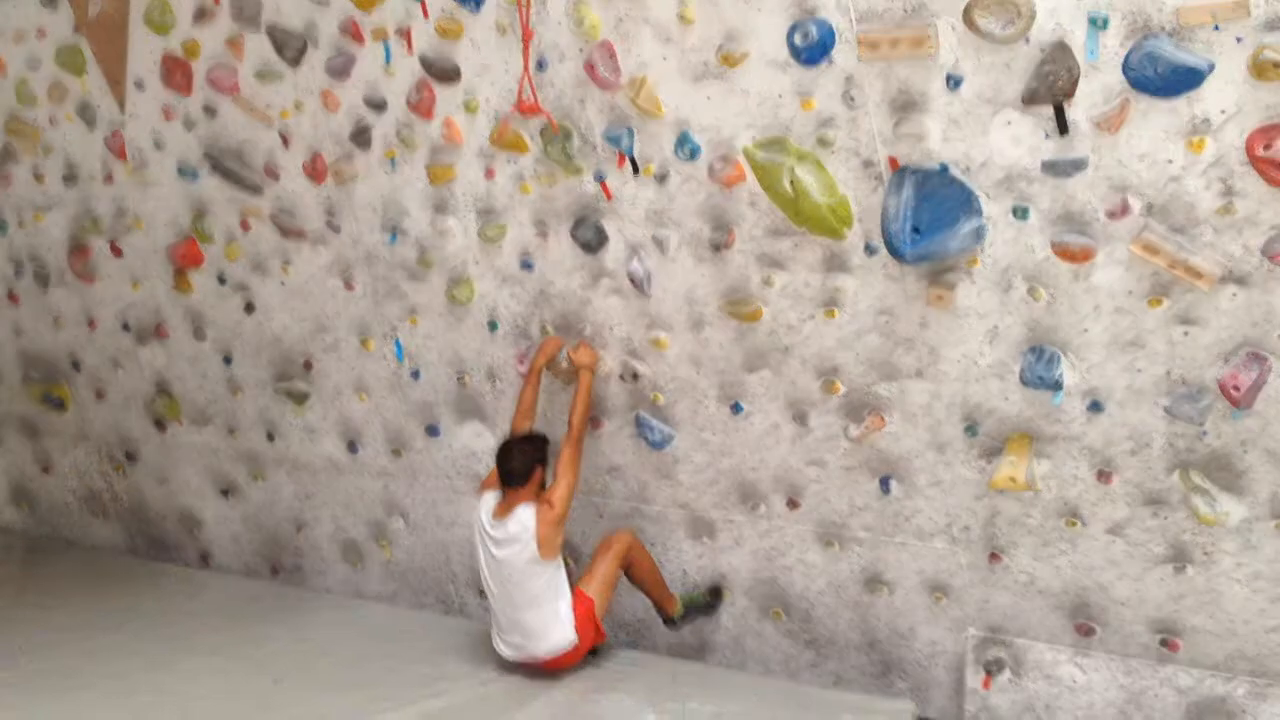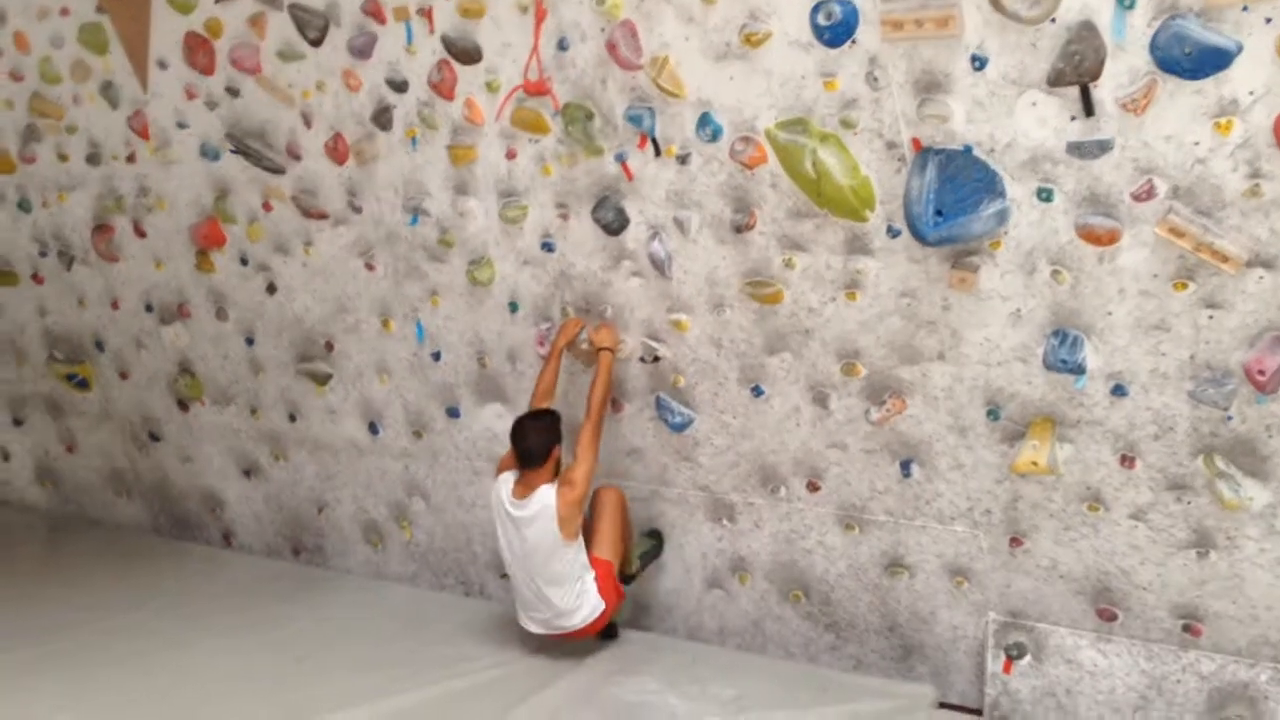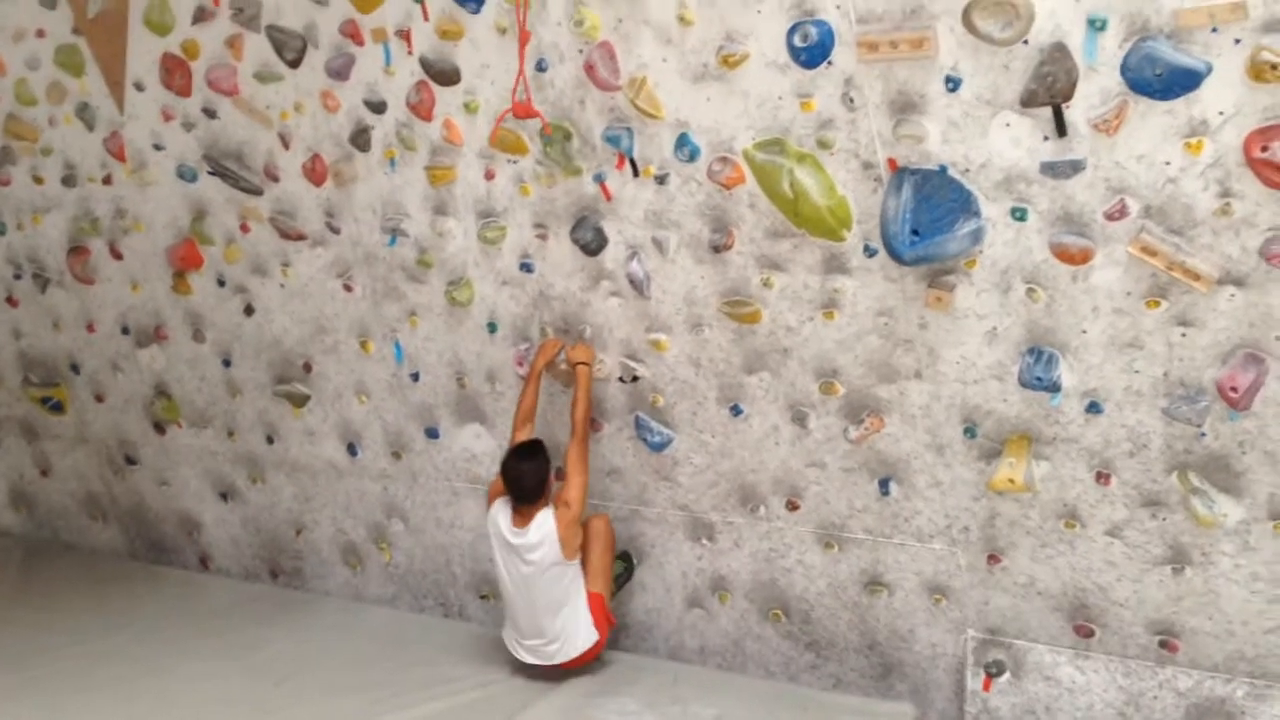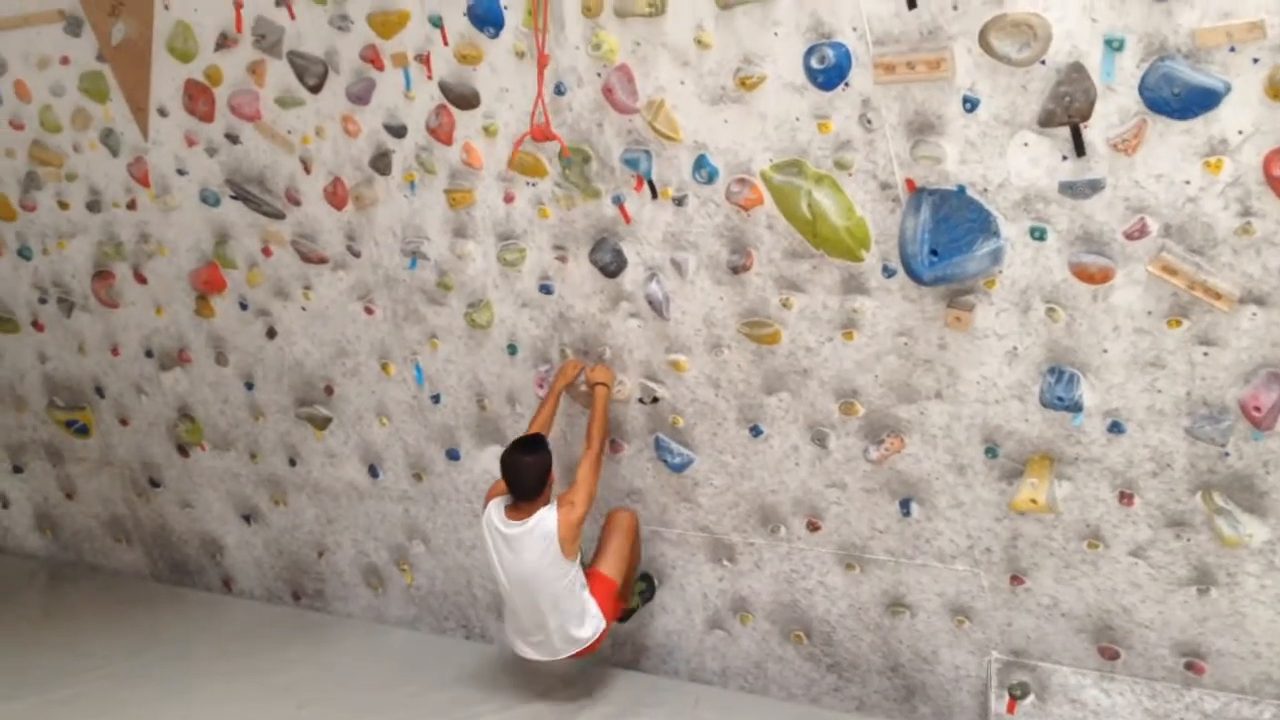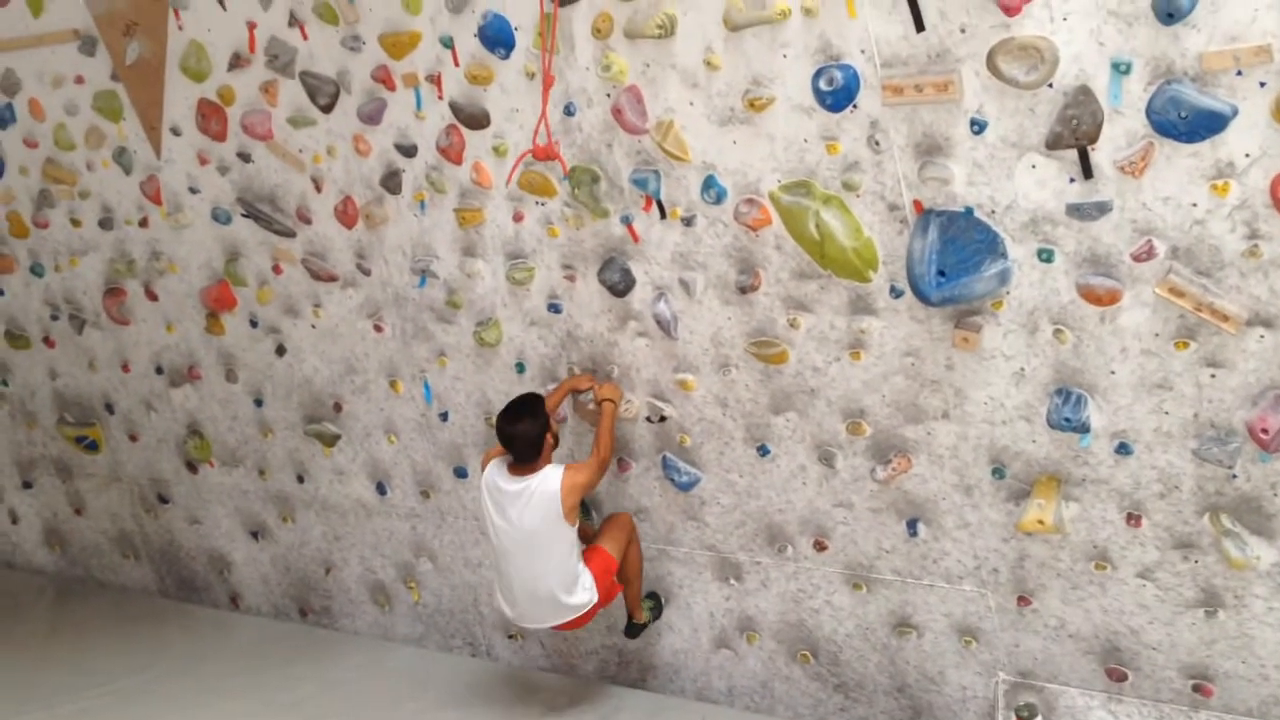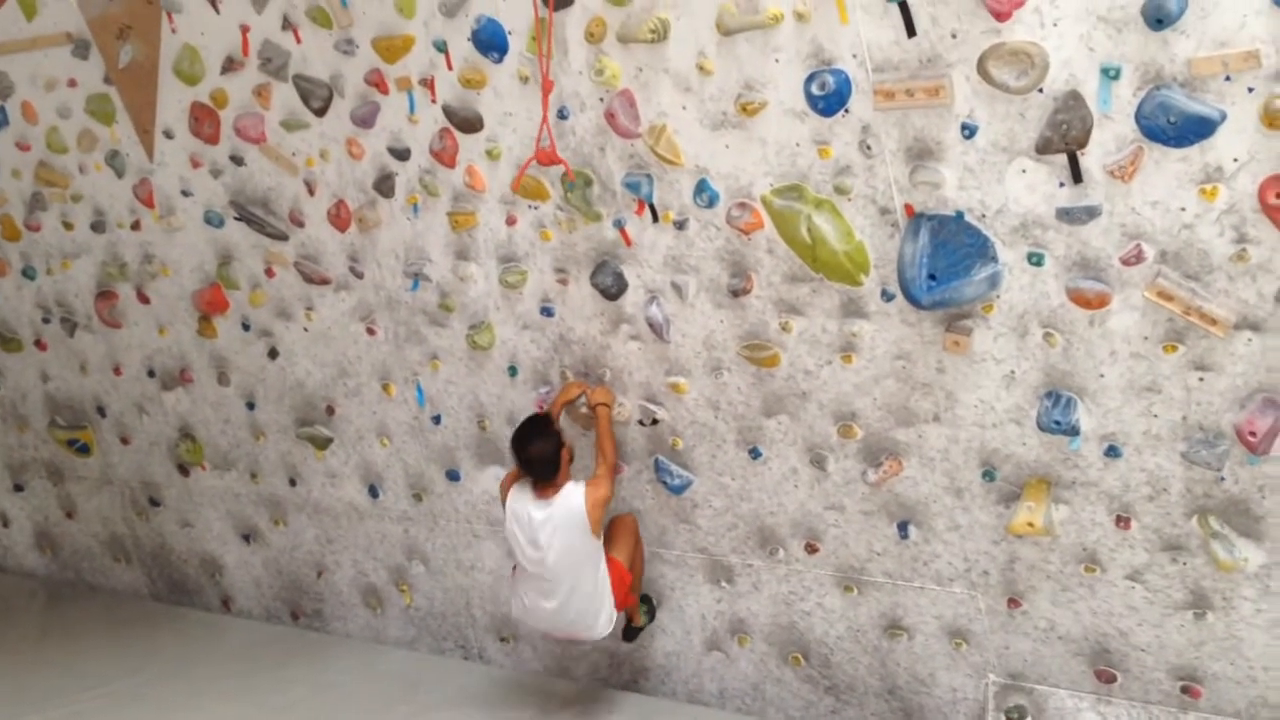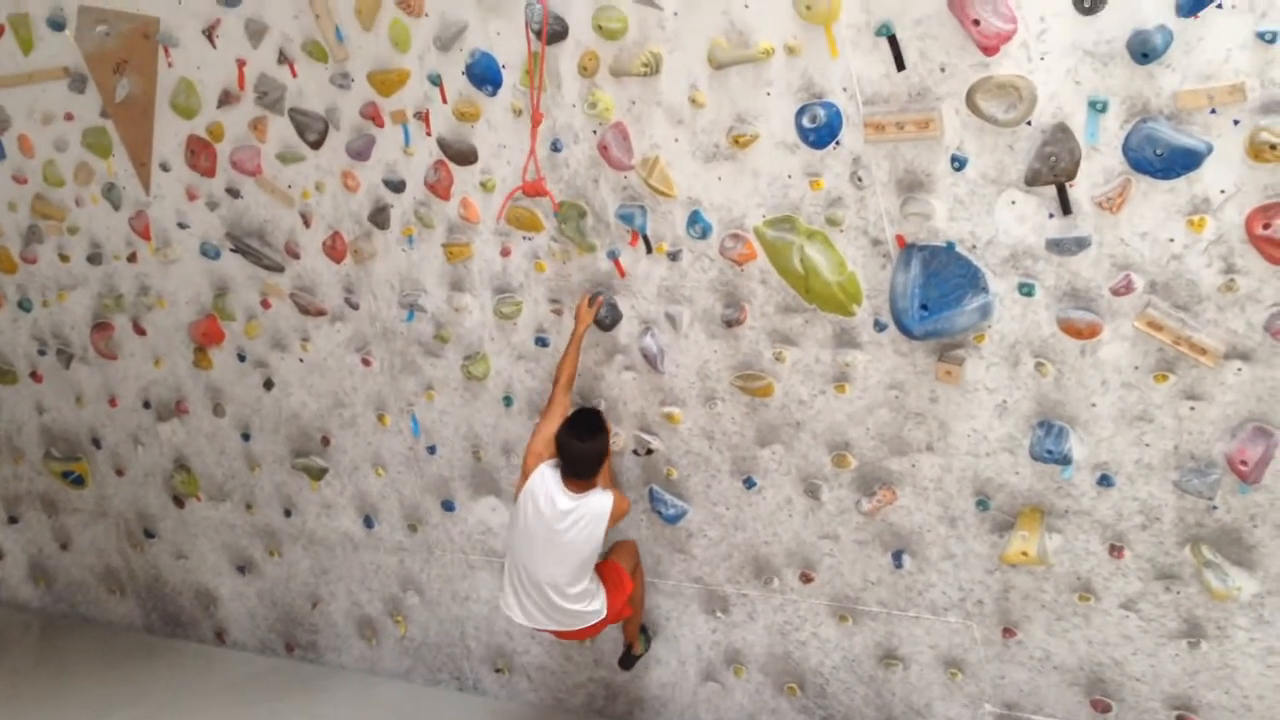
dt=0.5s
person 1, frame 1
left shoulder: (486, 502)
right shoulder: (545, 518)
left elbow: (519, 430)
right elbow: (574, 438)
left wrist: (537, 364)
right wrist: (585, 370)
left hip: (511, 648)
right hip: (560, 650)
right knee: (622, 541)
right ankle: (672, 608)
person 1, frame 2
left shoulder: (502, 482)
right shoulder: (566, 497)
left elbow: (536, 410)
right elbow: (593, 419)
left wrist: (558, 346)
right wrist: (605, 352)
left hip: (537, 623)
right hip: (586, 617)
right knee: (609, 493)
right ankle: (629, 564)
person 1, frame 3
left shoulder: (496, 510)
right shoulder: (563, 520)
left elbow: (521, 432)
right elbow: (579, 436)
left wrist: (538, 365)
right wrist: (582, 368)
left hip: (523, 650)
right hip: (579, 650)
right knee: (597, 523)
right ankle: (607, 583)
person 1, frame 4
left shoulder: (491, 506)
right shoulder: (565, 517)
left elbow: (530, 438)
right elbow: (593, 449)
left wrist: (558, 385)
right wrist: (601, 388)
left hip: (523, 643)
right hip: (579, 639)
right knee: (624, 518)
right ankle: (628, 602)
person 1, frame 5
left shoulder: (490, 467)
right shoulder: (568, 481)
left elbow: (523, 427)
right elbow: (601, 456)
left wrist: (566, 386)
right wrist: (608, 403)
left hip: (515, 609)
right hip: (571, 609)
right knee: (623, 523)
right ankle: (638, 616)
person 1, frame 6
left shoulder: (511, 491)
right shoulder: (590, 497)
left elbow: (534, 436)
right elbow: (609, 463)
left wrist: (558, 403)
right wrist: (602, 407)
left hip: (532, 615)
right hip: (591, 621)
right knee: (626, 524)
right ankle: (635, 618)
person 1, frame 7
left shoulder: (533, 471)
right shoulder: (614, 506)
left elbow: (560, 390)
left wrist: (581, 327)
right wrist: (600, 445)
left hip: (522, 609)
right hip: (581, 620)
right knee: (628, 552)
right ankle: (634, 645)
